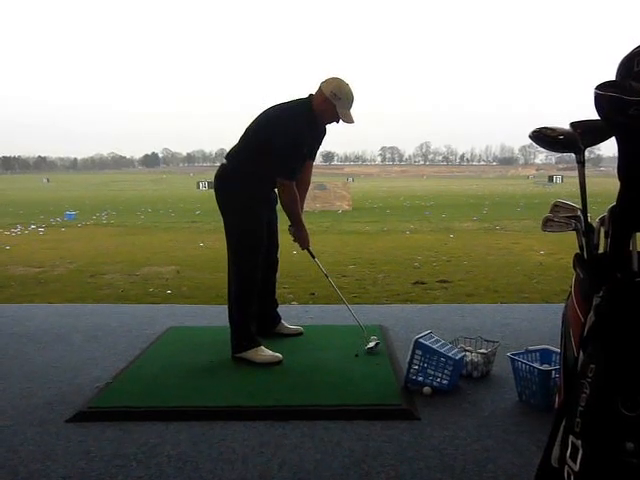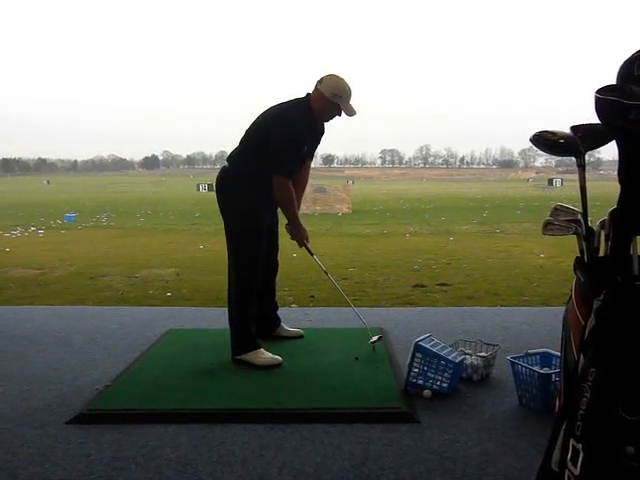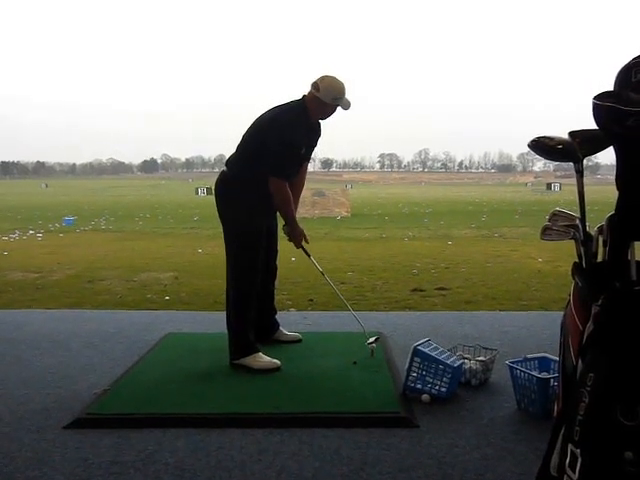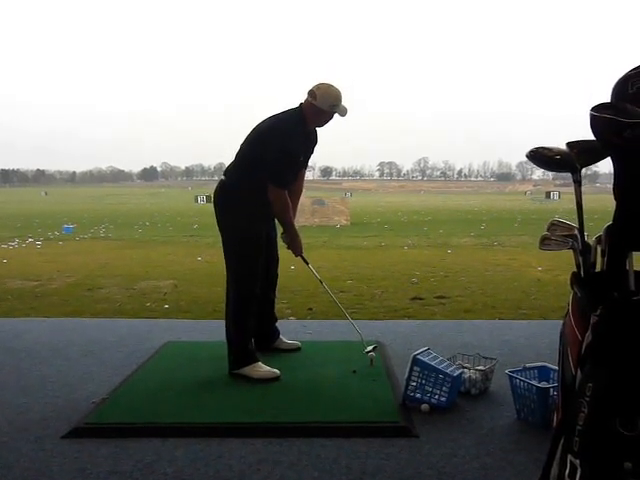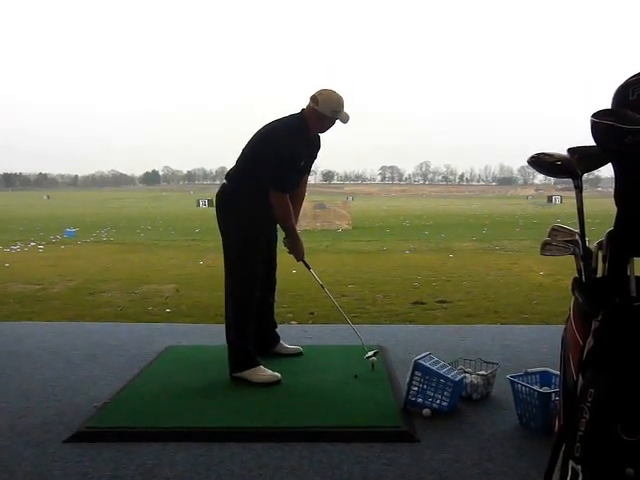
dt=0.7s
person 1, frame 1
left shoulder: (315, 124)
right shoulder: (288, 123)
left elbow: (305, 169)
right elbow: (286, 184)
left wrist: (299, 215)
right wrist: (299, 226)
left hip: (261, 188)
right hip: (236, 188)
left knee: (268, 257)
right knee: (247, 262)
left ankle: (267, 320)
right ankle: (243, 342)
person 1, frame 2
left shoulder: (314, 124)
right shoulder: (287, 122)
left elbow: (303, 168)
right elbow: (282, 181)
left wrist: (295, 215)
right wrist: (295, 223)
left hip: (262, 190)
right hip: (238, 191)
left knee: (267, 261)
right knee: (247, 265)
left ankle: (266, 323)
right ankle: (243, 345)
person 1, frame 3
left shoulder: (311, 126)
right shoulder: (283, 124)
left elbow: (300, 170)
right elbow: (278, 182)
left wrist: (292, 215)
right wrist: (292, 224)
left hip: (261, 195)
right hip: (237, 195)
left knee: (266, 265)
right knee: (245, 269)
left ankle: (266, 327)
right ankle: (242, 349)
person 1, frame 4
left shoulder: (307, 133)
right shoulder: (281, 133)
left elbow: (297, 177)
right elbow: (277, 190)
left wrist: (291, 222)
right wrist: (291, 232)
left hip: (259, 203)
right hip: (236, 204)
left knee: (268, 271)
right knee: (245, 278)
left ankle: (266, 336)
right ankle: (241, 358)
person 1, frame 5
left shoulder: (311, 139)
right shoulder: (281, 138)
left elbow: (300, 183)
right elbow: (279, 195)
left wrist: (293, 226)
right wrist: (293, 236)
left hip: (262, 208)
right hip: (238, 208)
left knee: (265, 277)
right knee: (244, 281)
left ankle: (266, 340)
right ankle: (242, 362)
